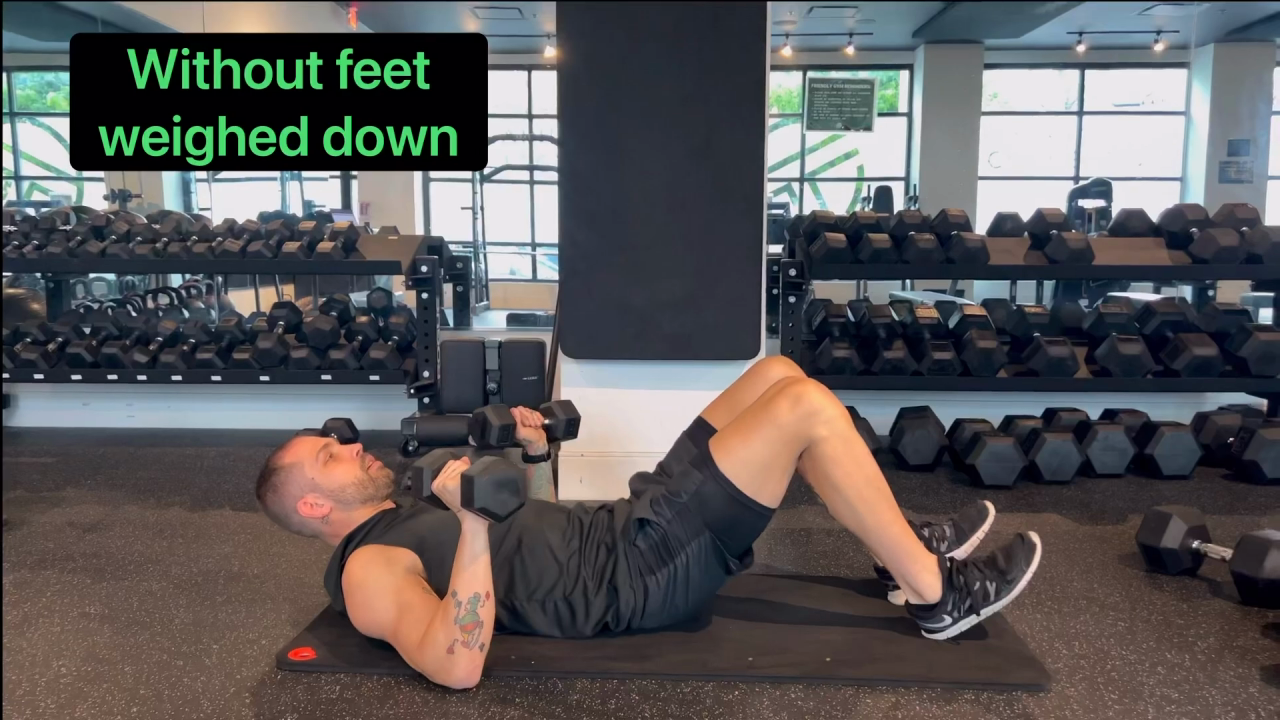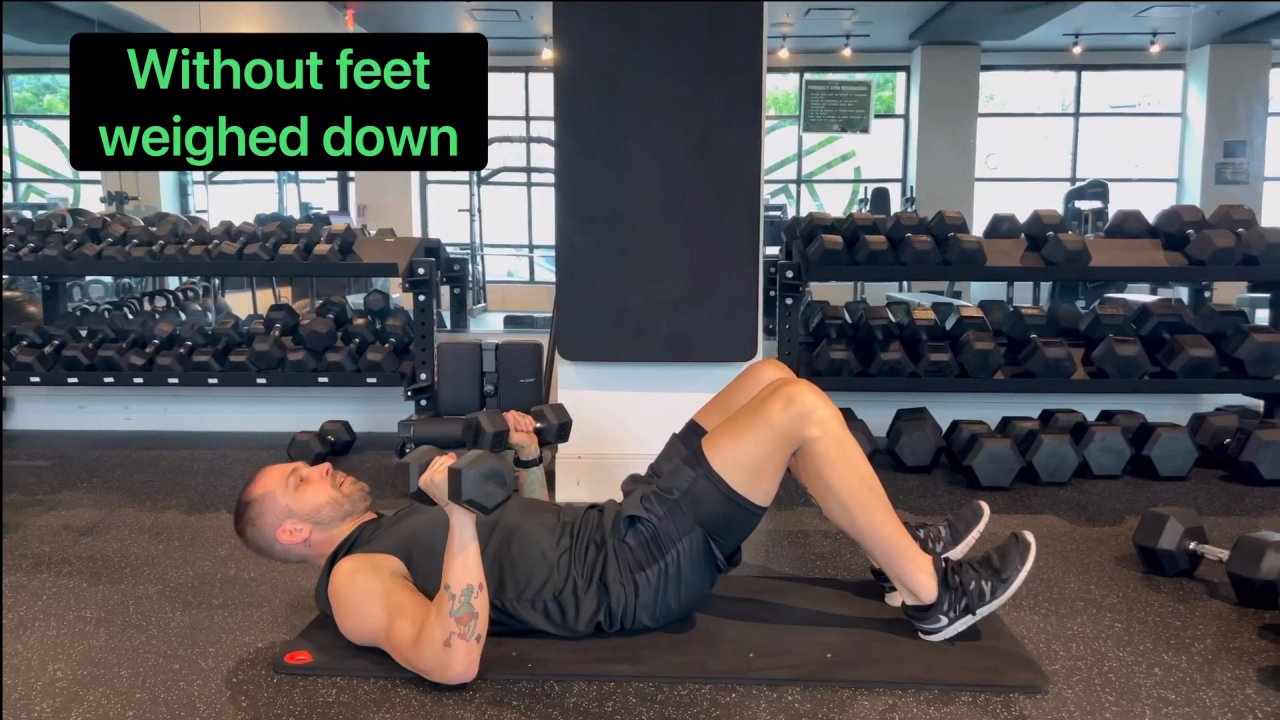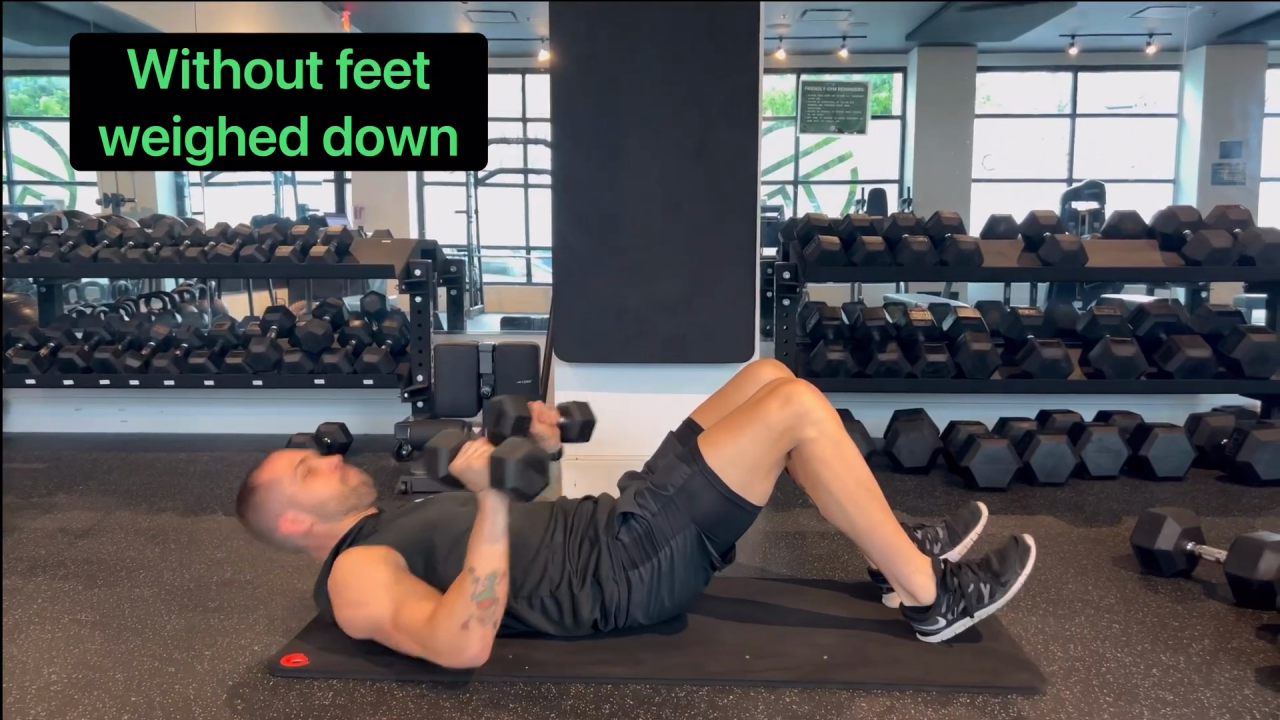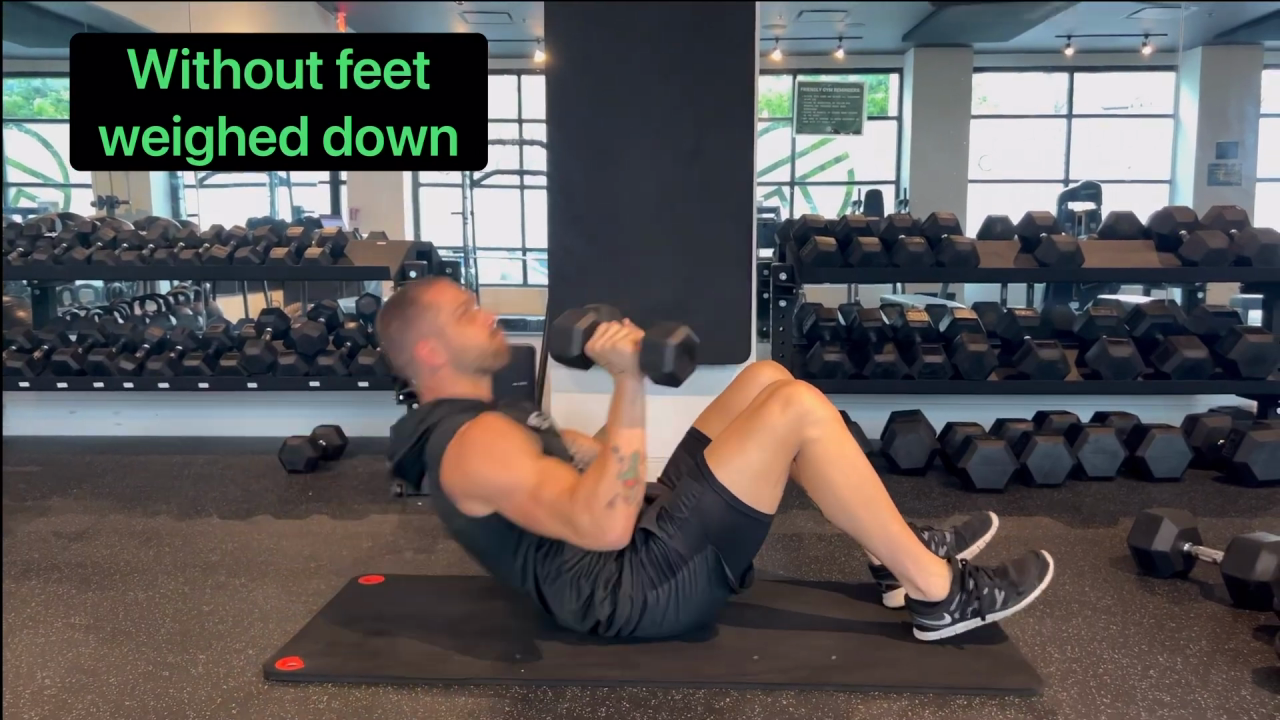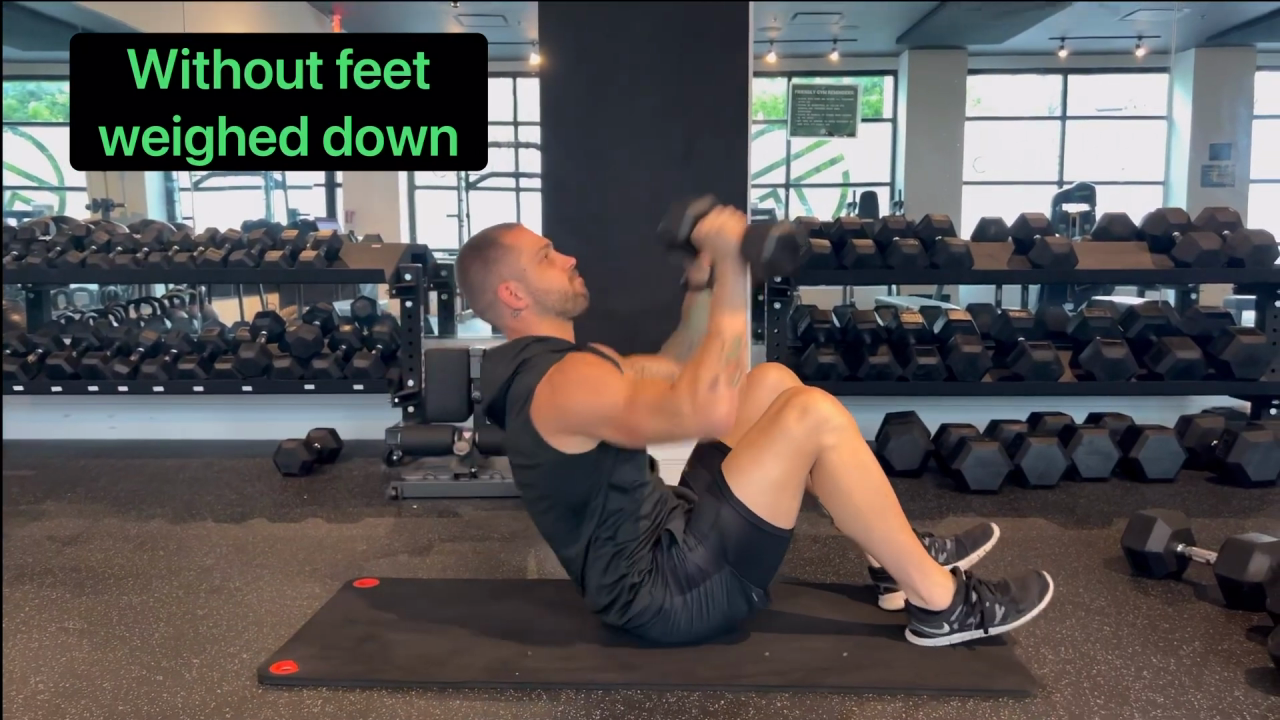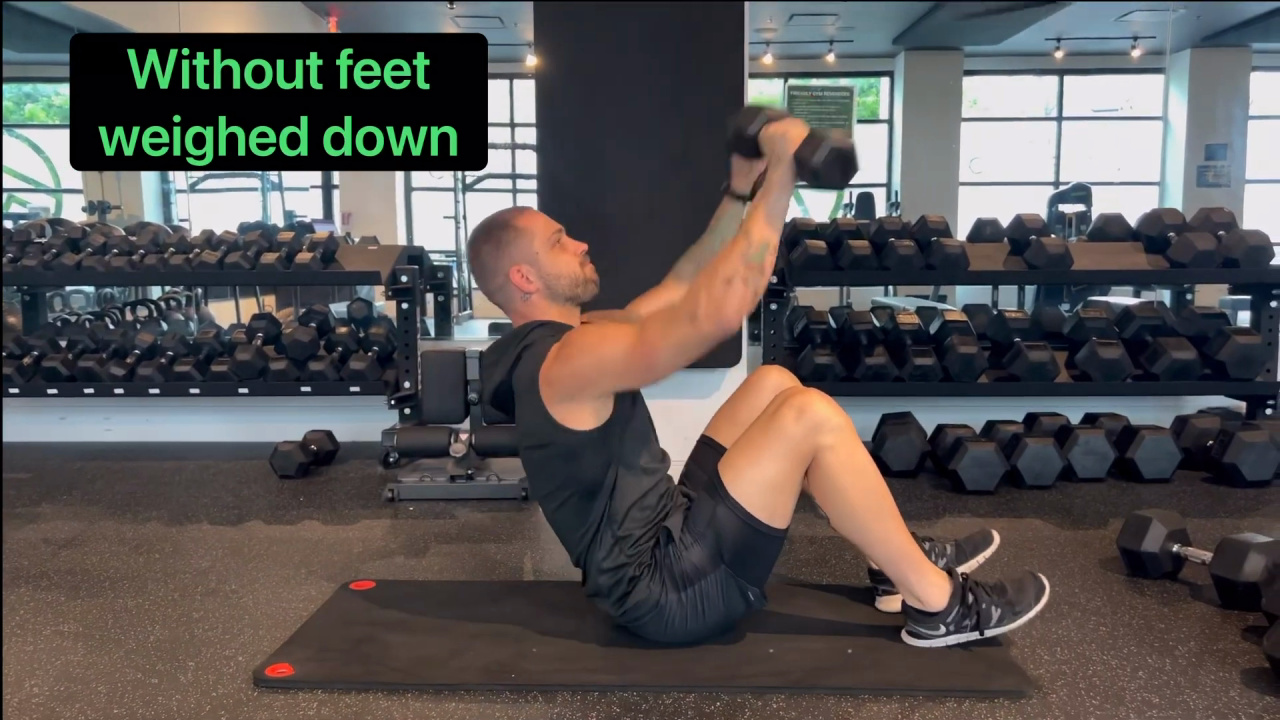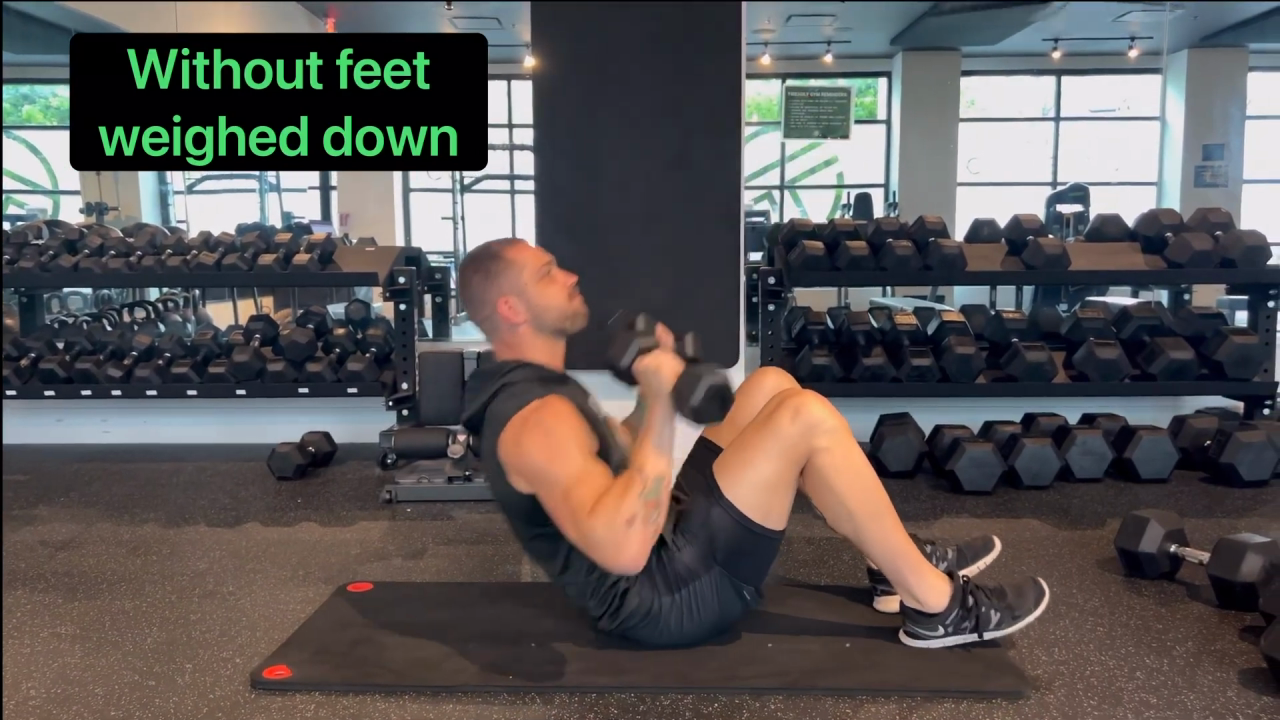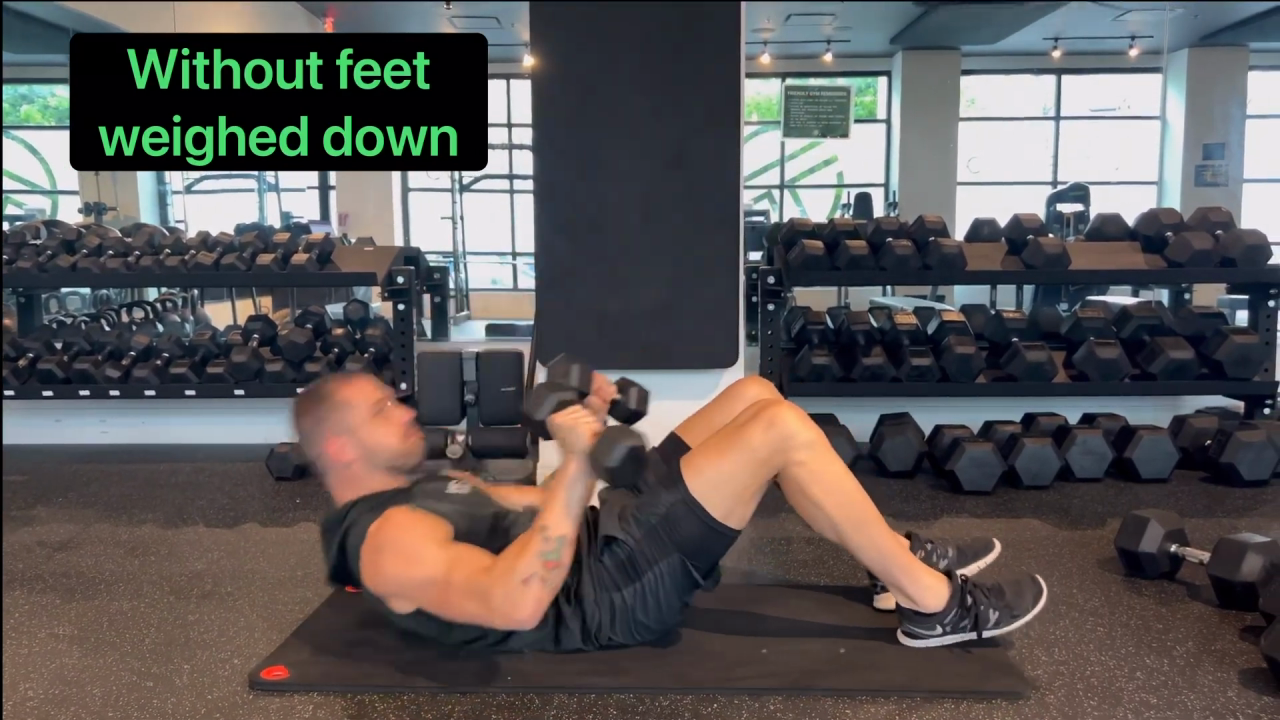
dt=0.3s
person 1, frame 1
left shoulder: (404, 522)
right shoulder: (371, 569)
right elbow: (459, 666)
left wrist: (534, 457)
right wrist: (473, 520)
left hip: (627, 526)
right hip: (641, 574)
left knee: (778, 374)
right knee: (807, 407)
left ankle: (903, 545)
right ankle: (936, 592)
person 1, frame 2
left shoulder: (393, 535)
right shoulder: (357, 579)
right elbow: (454, 662)
left wrist: (526, 462)
right wrist: (460, 516)
left hip: (622, 531)
right hip: (635, 573)
left knee: (772, 379)
right knee: (802, 408)
left ankle: (899, 549)
right ankle: (934, 593)
person 1, frame 3
left shoulder: (396, 525)
right shoulder: (359, 577)
right elbow: (466, 644)
left wrist: (538, 459)
right wrist: (490, 499)
left hip: (614, 526)
right hip: (627, 570)
left knee: (770, 375)
right knee: (797, 407)
left ankle: (897, 550)
right ankle: (931, 595)
person 1, frame 4
left shoulder: (483, 421)
right shoulder: (474, 446)
left elbow: (598, 461)
right elbow: (605, 524)
left wrist: (626, 373)
right wrist: (629, 381)
left hip: (648, 540)
right hip: (644, 587)
left knee: (767, 380)
right knee: (797, 409)
left ankle: (900, 557)
right ankle: (943, 592)
person 1, frame 5
left shoulder: (554, 365)
right shoulder: (566, 383)
left elbow: (671, 378)
right elbow: (713, 409)
left wrist: (699, 277)
right wrist: (731, 266)
left hip: (669, 545)
right hip: (669, 589)
left knee: (773, 382)
right knee: (813, 415)
left ankle: (903, 560)
right ankle: (941, 603)
person 1, frame 6
left shoulder: (570, 338)
right shoulder: (572, 360)
left elbow: (682, 291)
right elbow: (725, 309)
left wrist: (740, 188)
right wrist: (780, 174)
left hip: (672, 543)
right hip: (671, 591)
left knee: (774, 386)
right knee: (812, 419)
left ankle: (899, 563)
right ankle: (936, 603)
person 1, frame 7
left shoulder: (532, 390)
right shoulder: (535, 420)
right elbow: (624, 547)
left wrist: (658, 371)
right wrist: (660, 403)
left hip: (663, 557)
right hip: (662, 599)
left knee: (770, 386)
right knee: (806, 417)
left ankle: (900, 565)
right ankle: (937, 607)
person 1, frame 8
left shoulder: (413, 493)
right shoulder: (389, 545)
right elbow: (523, 602)
left wrist: (587, 429)
right wrist: (574, 461)
left hip: (616, 531)
right hip: (622, 590)
left knee: (754, 396)
right knee: (781, 428)
left ankle: (899, 561)
right ankle: (931, 605)
